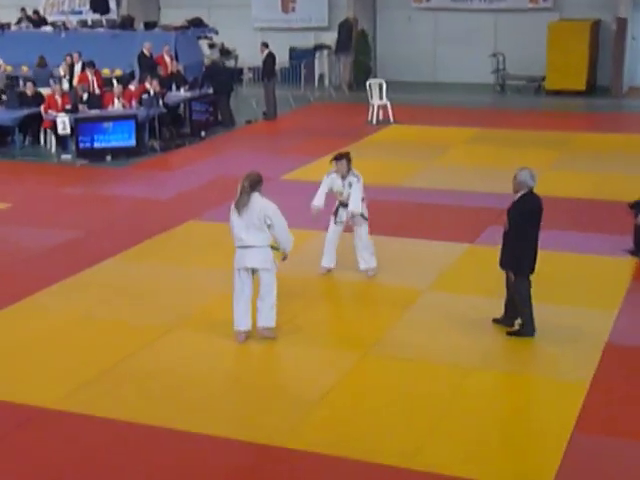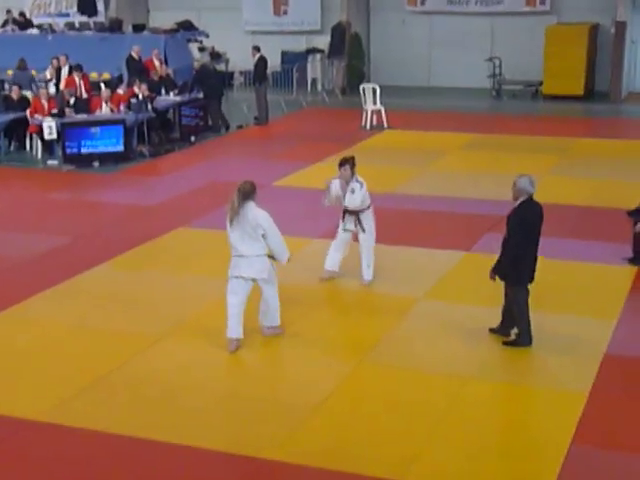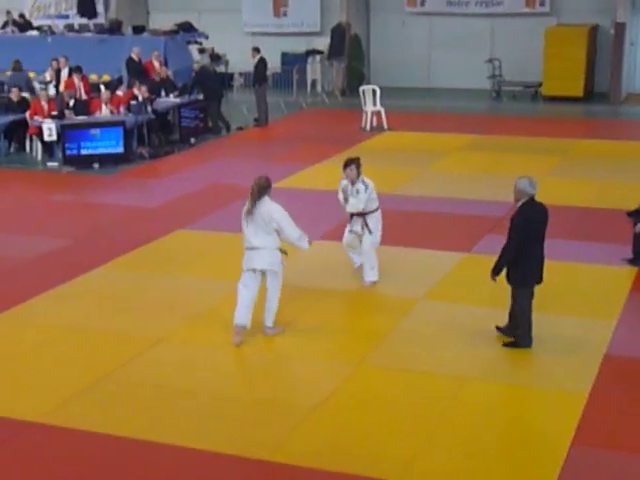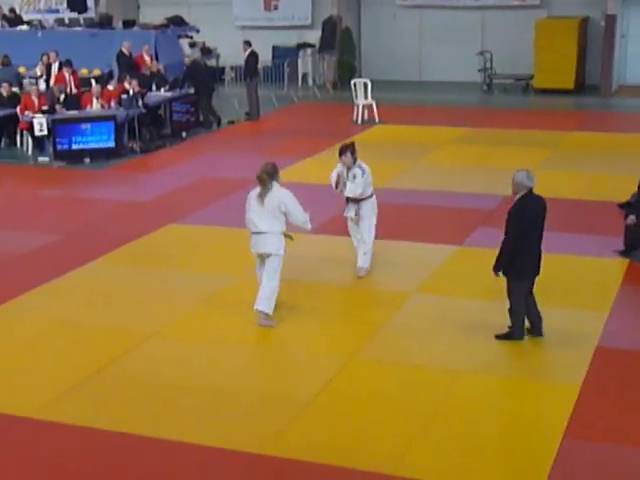
dt=0.2s
person 1, frame 1
left shoulder: (520, 206)
right shoulder: (534, 200)
left elbow: (516, 238)
left wrist: (510, 265)
left hip: (519, 256)
right hip: (527, 252)
left knee: (520, 290)
right knee: (513, 287)
left ankle: (527, 327)
right ankle: (509, 318)
person 1, frame 2
left shoulder: (519, 214)
right shoulder: (536, 208)
left elbow: (511, 246)
left wrist: (497, 269)
left hip: (517, 264)
right hip: (527, 261)
left knee: (518, 299)
right knee: (511, 296)
left ankle: (523, 337)
right ankle: (505, 328)
person 1, frame 3
left shoulder: (521, 216)
right shoulder: (541, 209)
left elbow: (511, 246)
left wrist: (496, 269)
left hip: (522, 266)
right hip: (534, 263)
left knee: (521, 302)
right knee: (522, 299)
left ankle: (523, 338)
right ankle: (512, 328)
person 1, frame 4
left shoulder: (518, 209)
right shoulder: (540, 202)
left elbow: (510, 241)
left wrist: (498, 265)
left hip: (519, 261)
right hip: (533, 258)
left knee: (516, 296)
right knee: (526, 293)
left ankle: (517, 331)
right ankle: (536, 326)
person 2, frame 1
left shoulder: (235, 206)
right shoulder: (267, 205)
right elbow: (280, 229)
right wrist: (286, 248)
left hip: (242, 253)
right hip: (262, 253)
left knee: (242, 292)
right knee: (267, 290)
left ankle: (241, 330)
right ankle: (265, 326)
person 2, frame 2
left shoulder: (232, 215)
right shoulder: (260, 215)
right elbow: (274, 240)
right wrist: (284, 256)
left hip: (238, 263)
right hip: (259, 263)
left knee: (235, 301)
right knee: (270, 295)
left ankle: (233, 338)
right ankle: (270, 326)
person 2, frame 3
left shoulder: (247, 209)
right shoulder: (275, 209)
right elbow: (291, 232)
right wrist: (304, 241)
left hip: (250, 255)
right hip: (270, 255)
left knee: (246, 292)
right knee: (273, 291)
left ankle: (239, 328)
right ankle: (268, 326)
person 2, frame 4
left shoulder: (253, 194)
right shoulder: (283, 194)
left elbow: (248, 219)
right elbow: (298, 216)
right wrist: (308, 223)
left hip: (256, 239)
right hip: (274, 240)
left knee: (263, 271)
right knee: (271, 277)
left ankle: (264, 305)
right ankle: (263, 314)
person 3, frame 1
left shoulder: (356, 178)
right shoulder: (331, 176)
left elbow: (356, 197)
right elbow: (322, 190)
left wrist: (352, 212)
right wrist: (316, 205)
left hip: (357, 208)
right hip: (341, 208)
left knee: (361, 237)
right knee: (331, 235)
left ankle: (369, 265)
right ankle: (327, 264)
person 3, frame 2
left shoulder: (360, 184)
left elbow: (355, 202)
left wrist: (344, 197)
left hip: (363, 215)
right hip: (349, 215)
left knee: (366, 245)
right knee: (340, 241)
left ankle: (367, 276)
right ankle: (331, 270)
person 3, frame 3
left shoulder: (366, 185)
right shoulder: (346, 182)
left elbow: (359, 205)
right elbow: (342, 195)
left wrist: (348, 202)
right wrist: (345, 199)
left hip: (371, 217)
right hip: (356, 217)
left knee: (368, 247)
right knee: (348, 241)
left ankle: (370, 277)
right ankle: (361, 262)
person 3, frame 4
left shoulder: (362, 170)
right shoulder: (342, 167)
left elbow: (357, 190)
right elbow: (334, 178)
left wrist: (344, 184)
right wrist: (337, 182)
left hip: (366, 203)
right hip: (352, 203)
left knee: (365, 234)
right knee: (353, 229)
left ankle: (363, 265)
right ankle: (362, 256)
